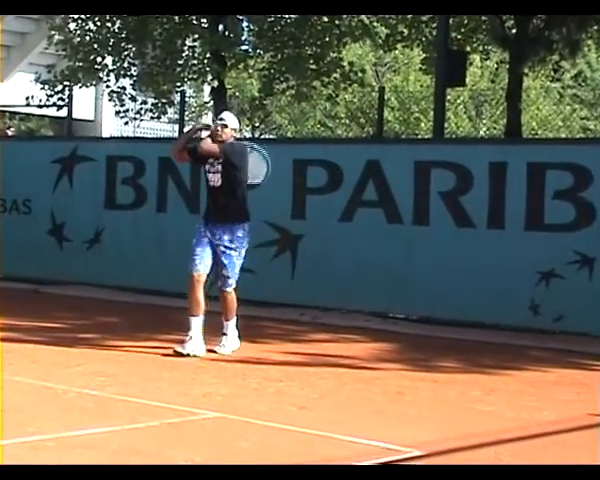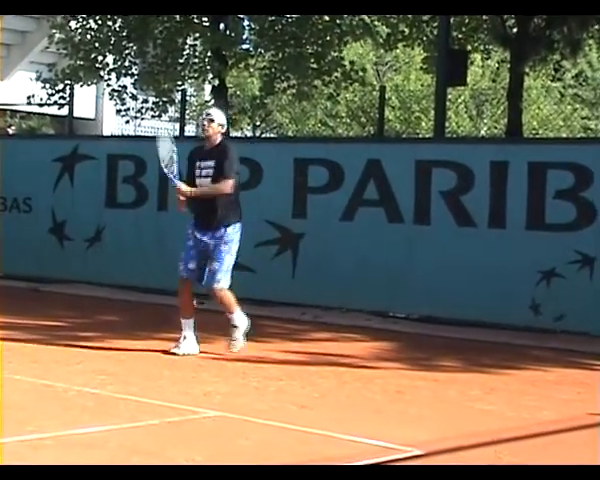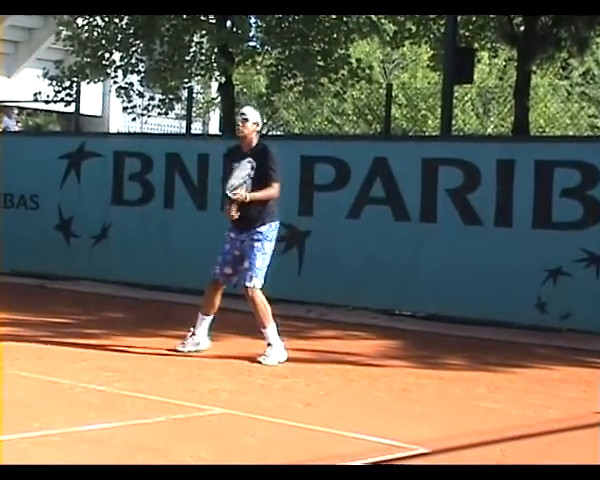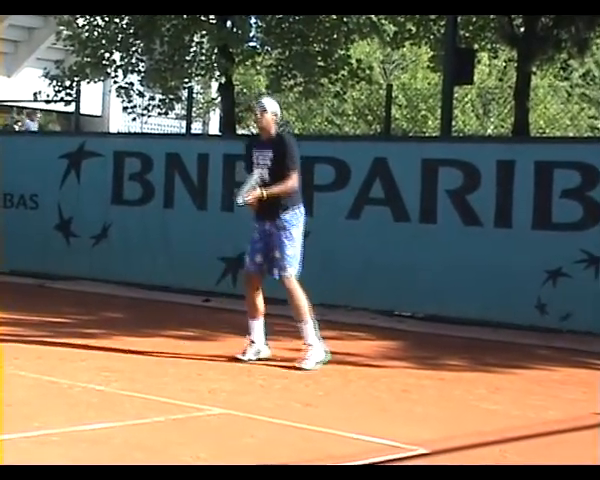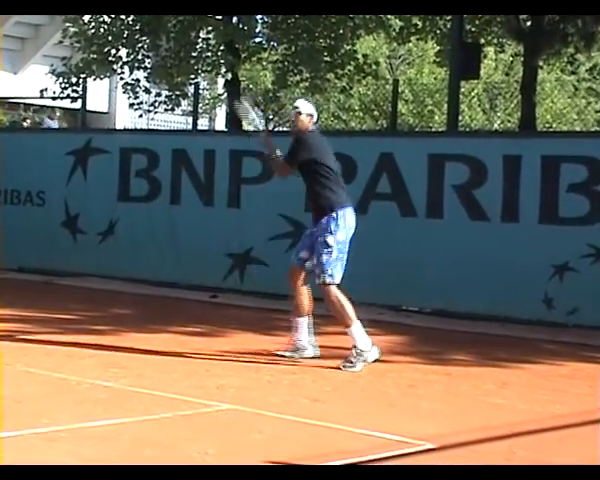
dt=0.4s
person 1, frame 1
left shoulder: (237, 149)
right shoulder: (210, 150)
left elbow: (204, 148)
right elbow: (178, 153)
left wrist: (201, 137)
right wrist: (193, 131)
left hip: (234, 227)
right hip: (209, 225)
left knee: (226, 287)
right knee: (196, 277)
left ankle: (230, 335)
right ankle: (195, 339)
person 1, frame 2
left shoulder: (226, 151)
right shoulder: (195, 154)
left elbow: (227, 186)
left wrist: (192, 191)
right wrist: (183, 198)
left hip: (226, 228)
right hip: (198, 227)
left knee: (218, 288)
right knee: (186, 282)
left ankle: (238, 321)
right ankle: (187, 339)
person 1, frame 3
left shoulder: (266, 153)
right shoulder: (230, 154)
left elbow: (274, 191)
left wrist: (248, 197)
right wrist: (231, 204)
left hip: (262, 228)
right hip: (238, 227)
left knee: (251, 288)
right knee: (218, 283)
left ankle: (275, 346)
right ankle: (198, 336)
person 1, frame 4
left shoulder: (285, 142)
right shoulder: (252, 143)
left elbow: (292, 183)
left wrist: (262, 193)
right wrist: (252, 197)
left hip: (287, 216)
right hip: (263, 219)
left knee: (288, 280)
right knee: (252, 280)
left ankle: (314, 344)
right ankle: (257, 343)
person 1, frame 5
left shoulder: (304, 139)
right shoulder: (318, 139)
left elbow: (283, 171)
left wrist: (272, 155)
right wrist: (279, 157)
left hip: (336, 217)
right hip: (326, 218)
left knee: (327, 285)
right knee: (296, 274)
left ankle: (364, 348)
right ankle: (303, 342)
